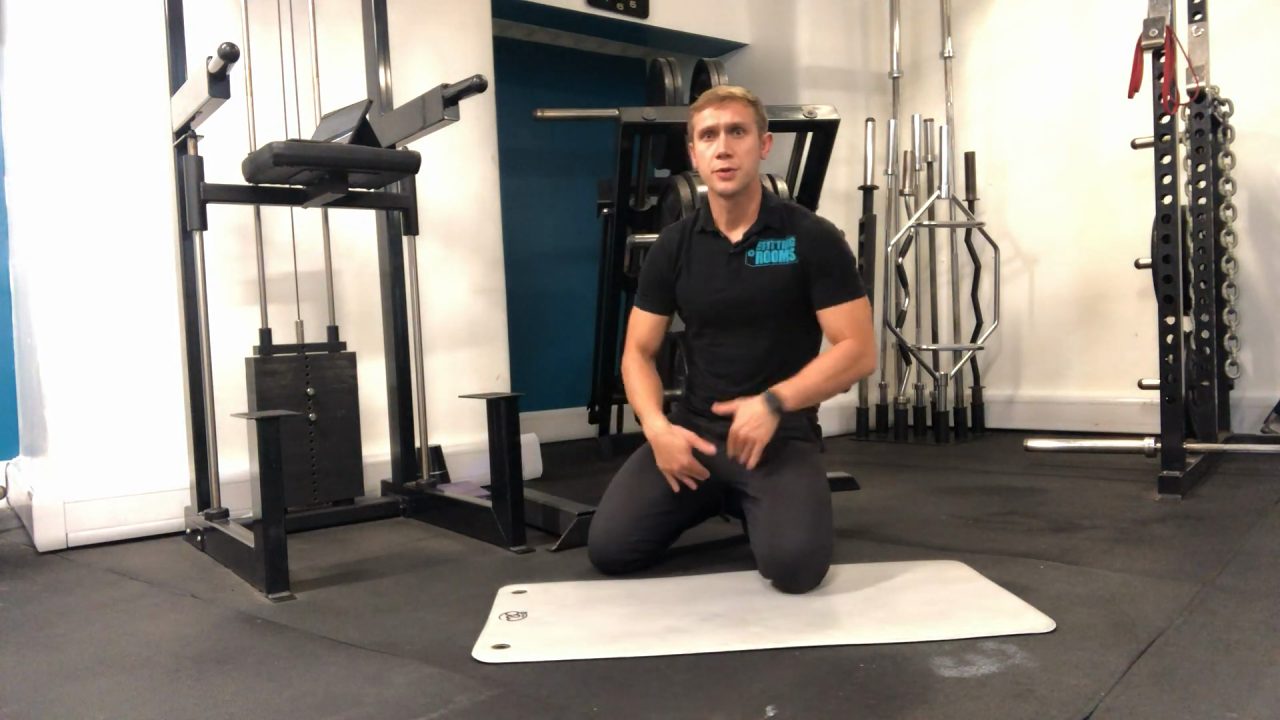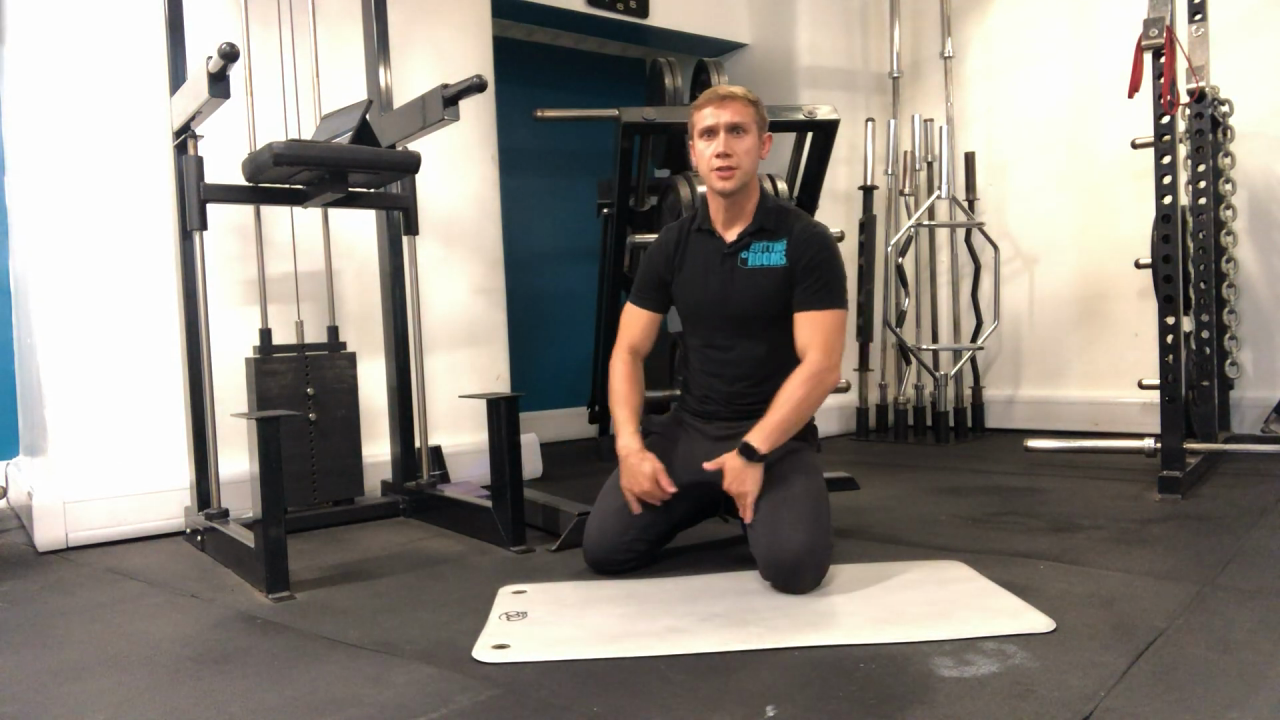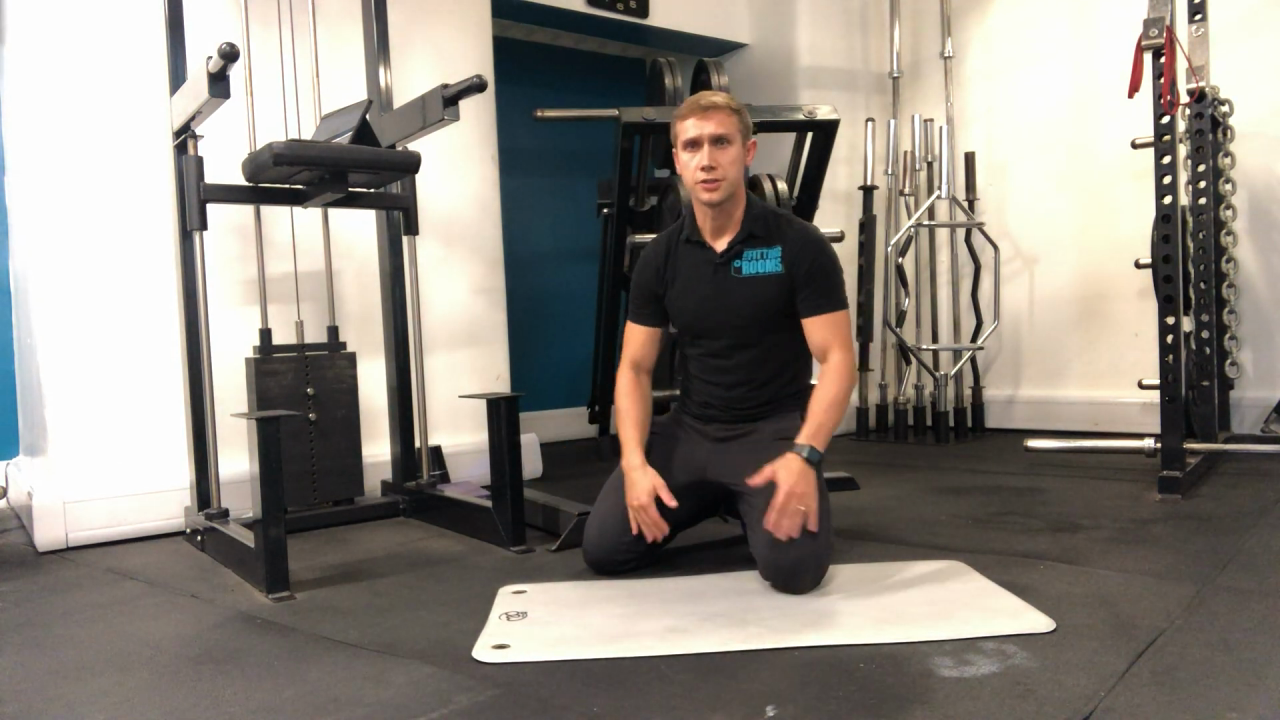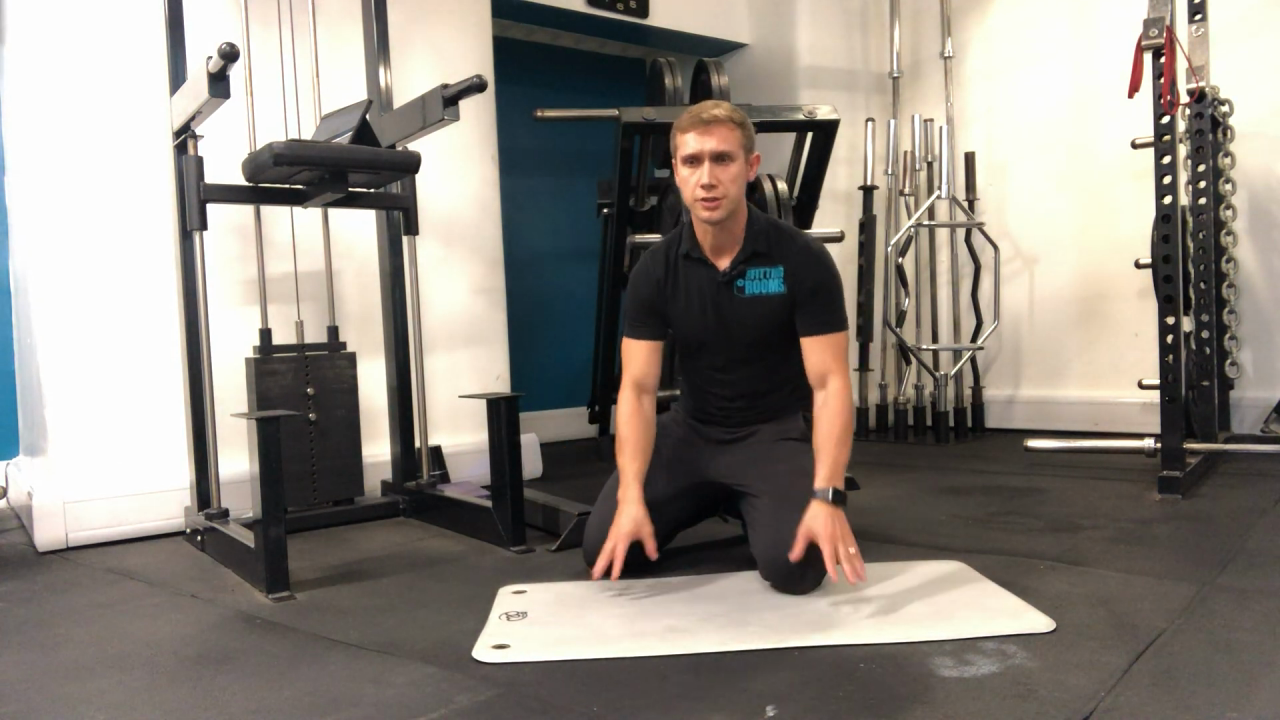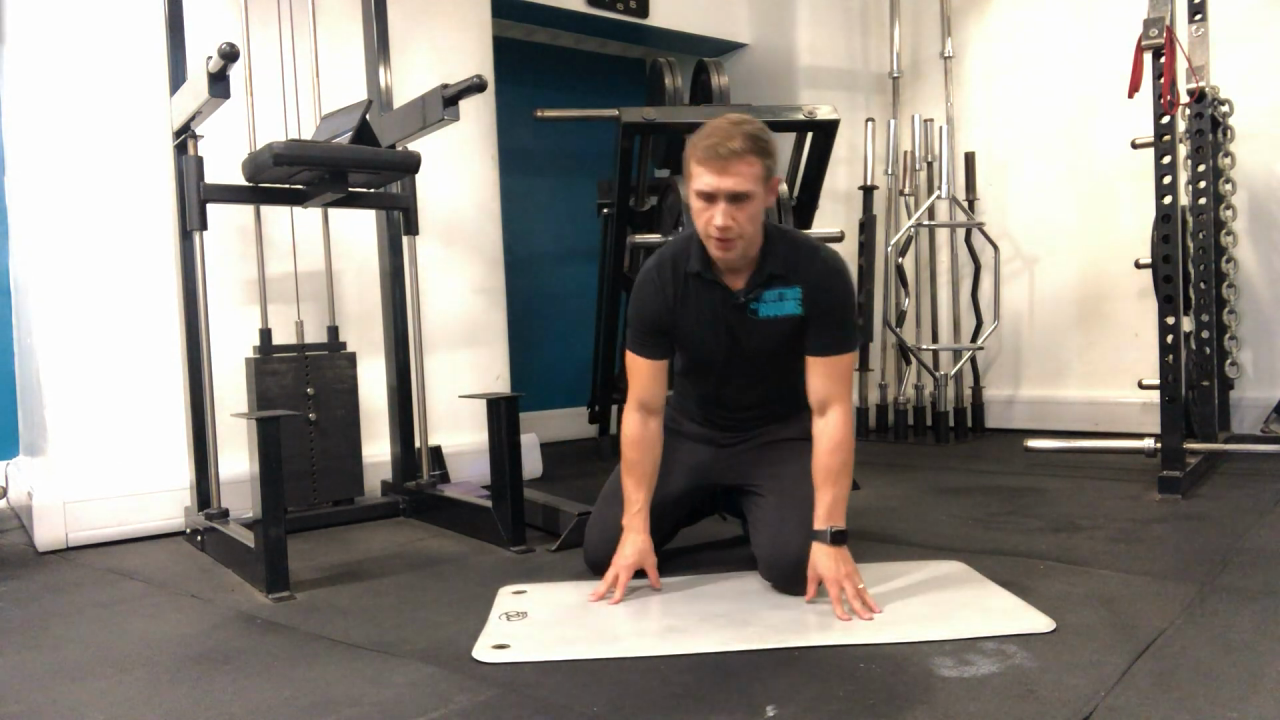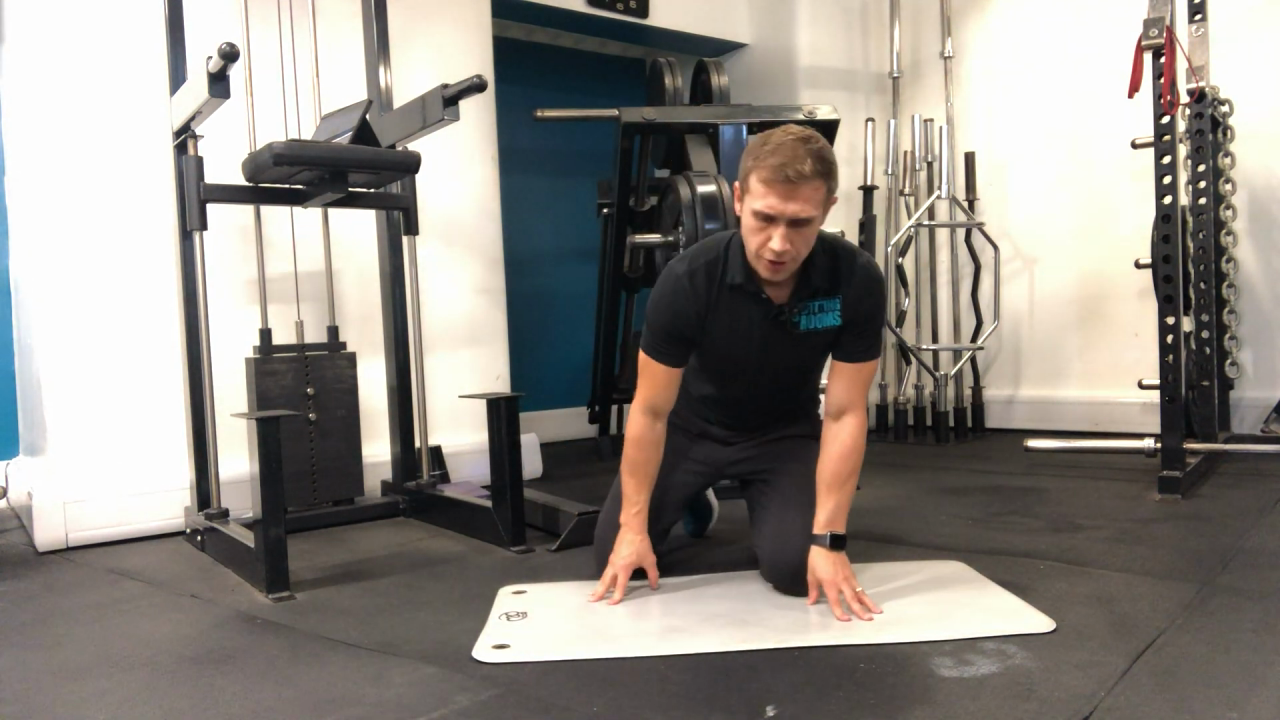
dt=0.3s
person 1, frame 1
left shoulder: (813, 239)
right shoulder: (673, 246)
left elbow: (857, 351)
right elbow: (637, 354)
left wrist: (773, 402)
right wrist: (658, 427)
left hip: (782, 432)
right hip: (694, 428)
left knee: (796, 565)
right knee: (610, 549)
left ankle: (757, 507)
right ankle: (713, 500)
person 1, frame 2
left shoulder: (806, 242)
right shoulder: (671, 245)
left elbow: (821, 367)
right elbow: (628, 352)
left wrist: (752, 452)
right wrist: (630, 444)
left hip: (777, 436)
right hip: (689, 428)
left knee: (794, 565)
right knee: (604, 549)
left ankle: (758, 505)
right ankle: (705, 502)
person 1, frame 3
left shoulder: (800, 246)
right shoulder: (659, 258)
left elbow: (836, 360)
right elbow: (636, 368)
left wrist: (804, 455)
right wrist: (636, 462)
left hip: (773, 432)
right hip: (689, 431)
left knee: (794, 565)
right knee: (605, 550)
left ankle: (751, 503)
right ankle: (715, 499)
person 1, frame 4
left shoulder: (803, 260)
right shoulder: (654, 269)
left elbow: (830, 384)
right elbow: (637, 389)
left wrist: (827, 497)
right wrist: (630, 497)
left hip: (776, 433)
right hip: (691, 431)
left knee: (793, 567)
right knee: (605, 550)
left ankle: (753, 505)
right ankle: (717, 499)
person 1, frame 5
left shoulder: (821, 274)
right shoulder: (660, 277)
left elbow: (830, 409)
right elbow: (644, 410)
left wrist: (829, 537)
right wrist: (636, 527)
left hip: (779, 437)
right hip: (688, 433)
left knee: (792, 567)
right knee: (604, 553)
left ankle: (753, 503)
right ankle: (715, 497)
person 1, frame 6
left shoulder: (857, 281)
right shoulder: (687, 280)
left elbow: (845, 415)
right elbow: (651, 412)
left wrist: (827, 540)
right wrist: (633, 528)
left hip: (786, 432)
right hip: (692, 428)
left knee: (793, 568)
right knee: (615, 557)
left ankle: (757, 503)
right ankle: (694, 497)
